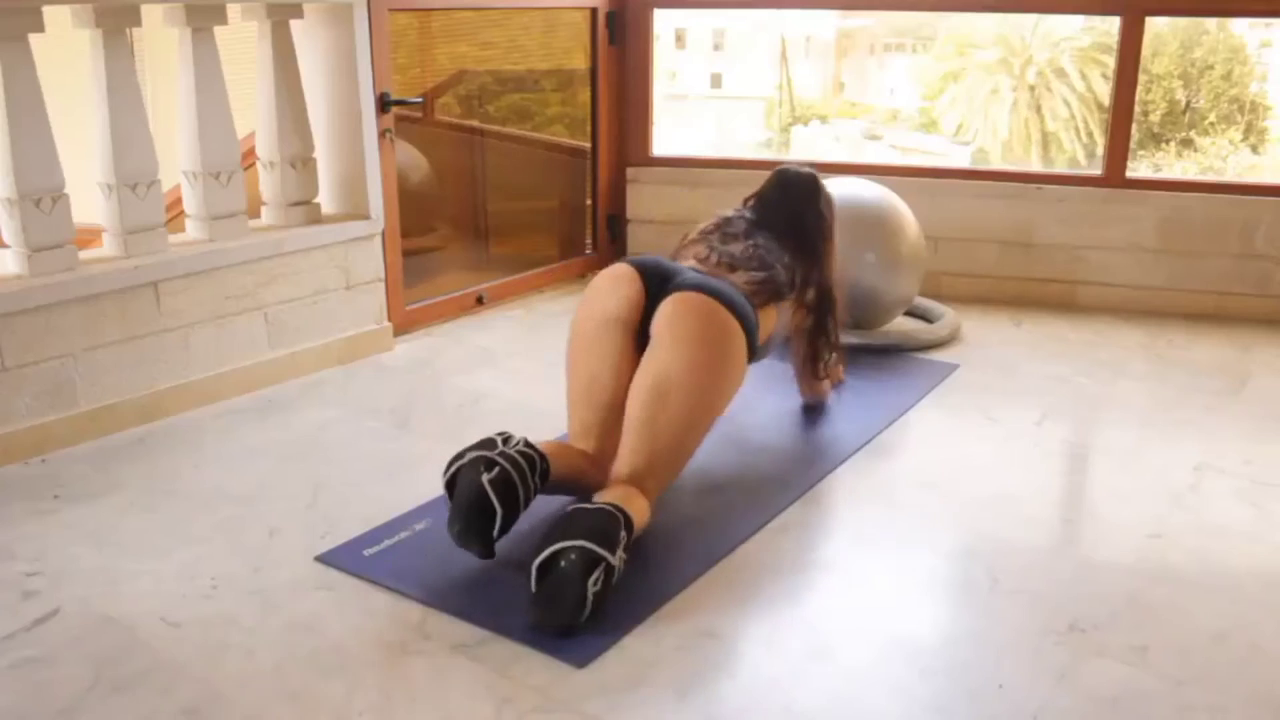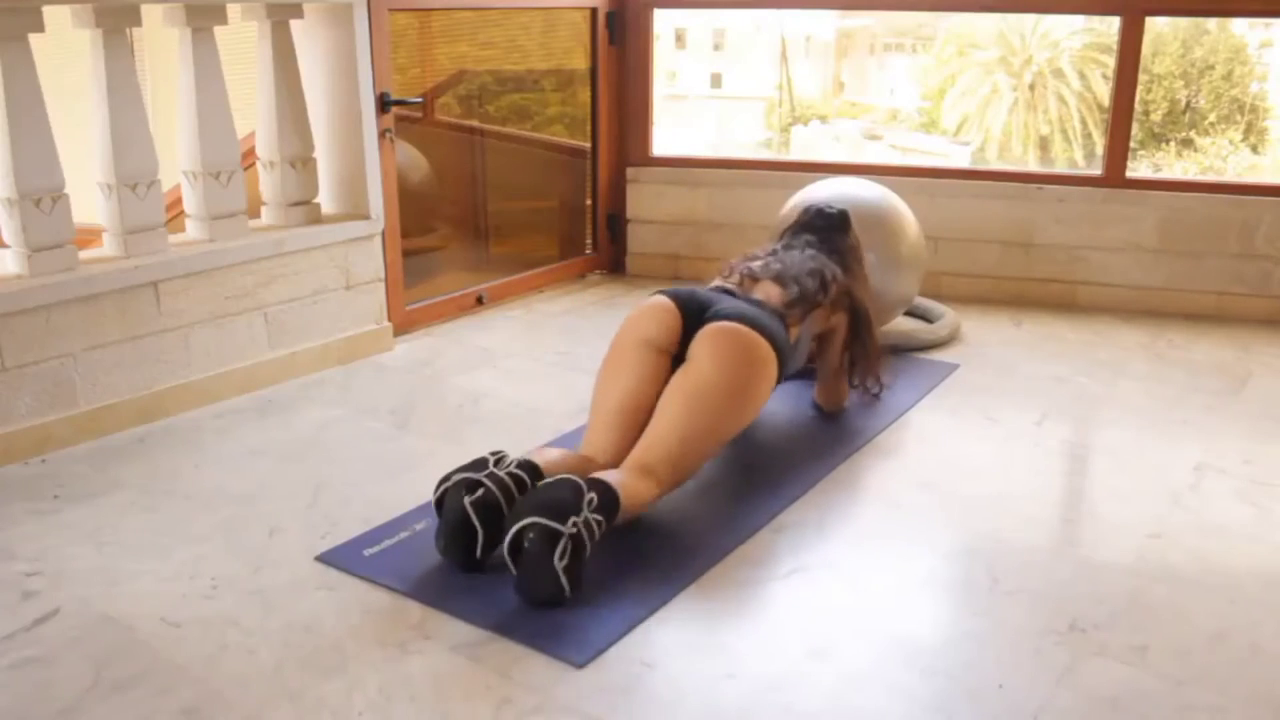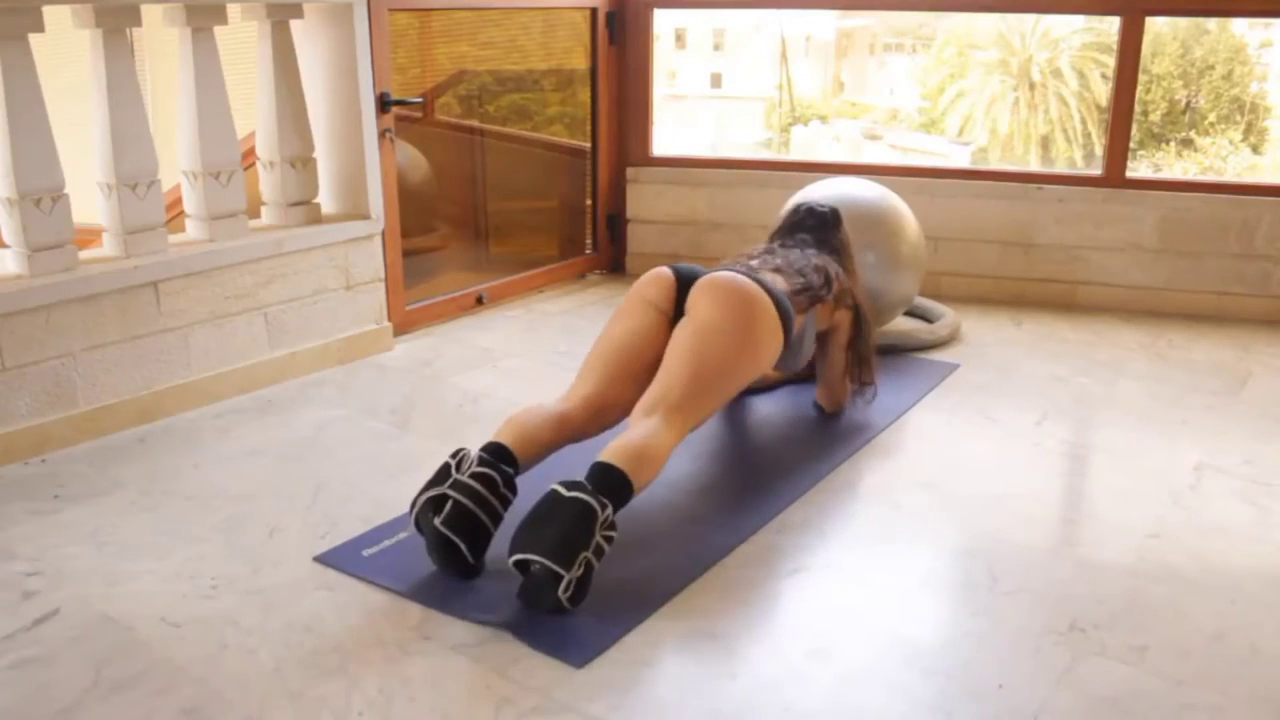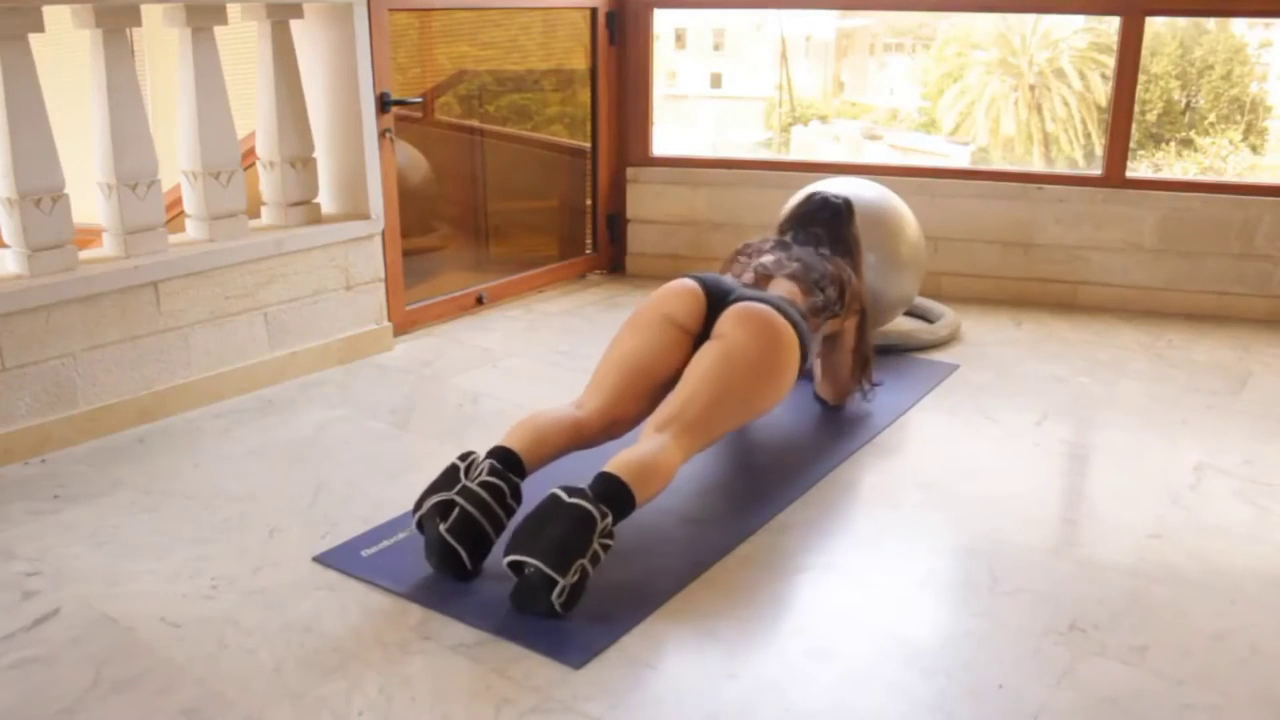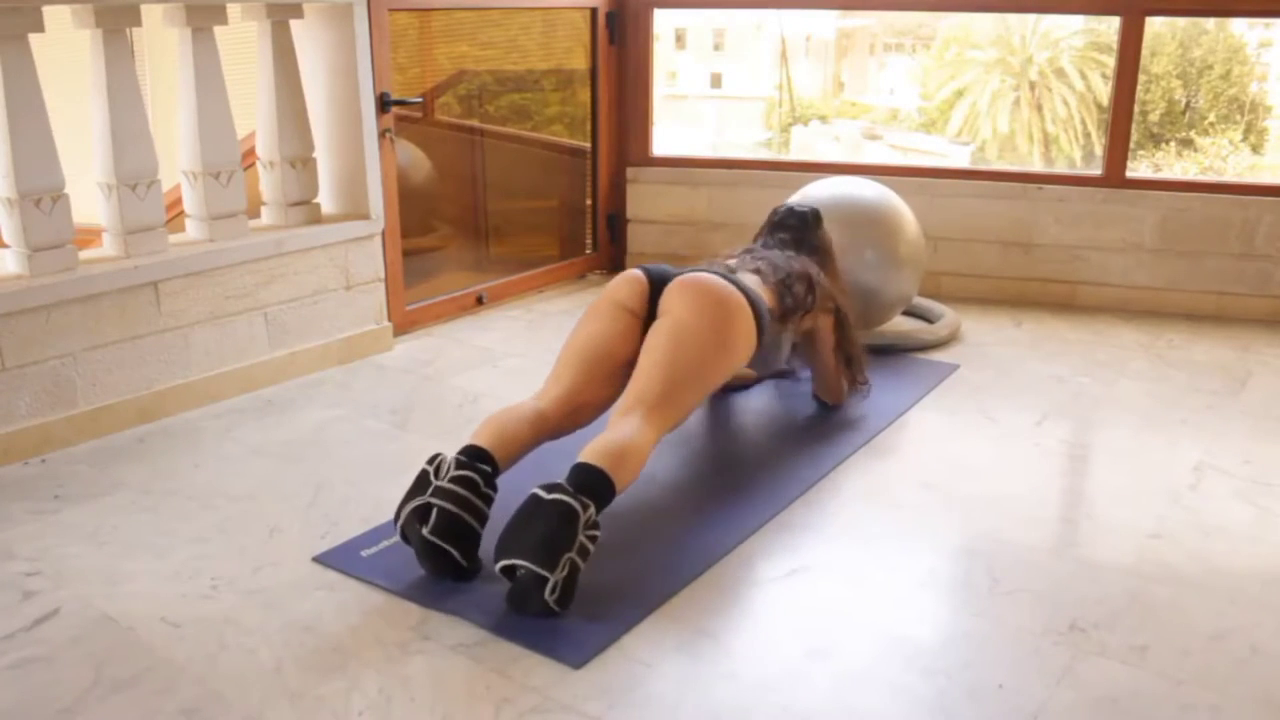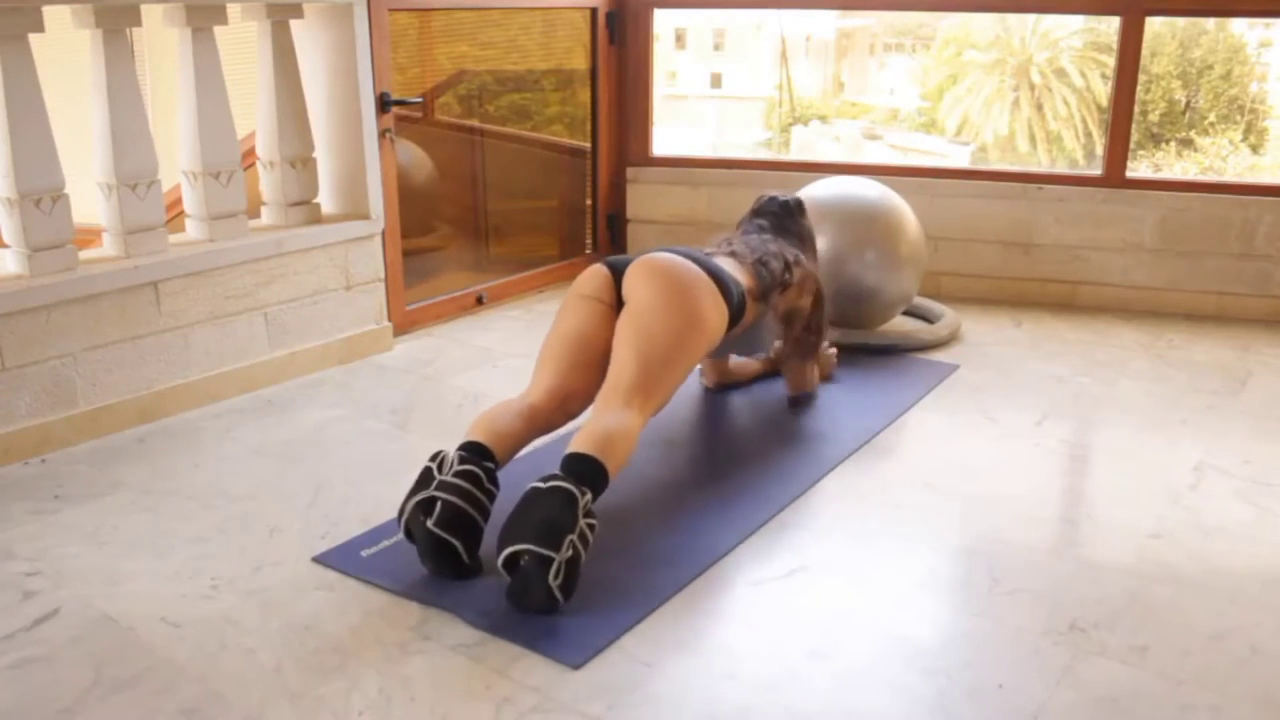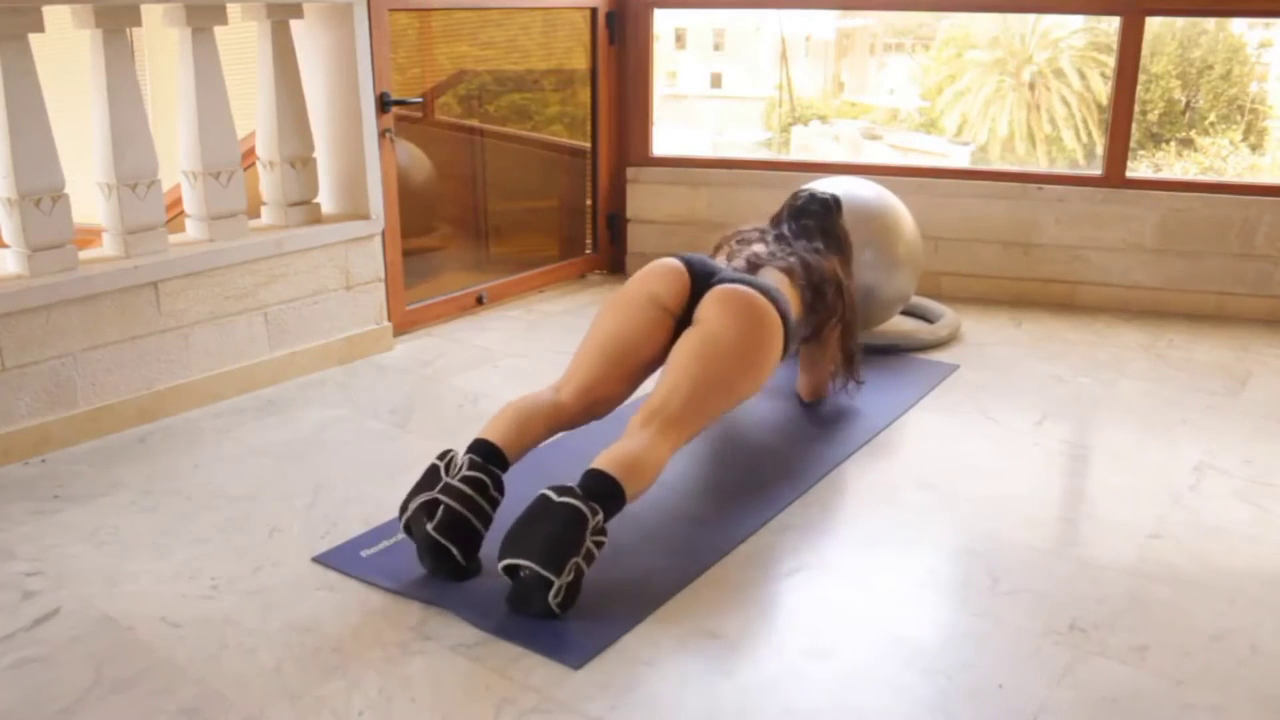
dt=0.7s
person 1, frame 1
left shoulder: (710, 231)
right shoulder: (805, 281)
right elbow: (812, 390)
left wrist: (675, 409)
right wrist: (828, 379)
left hip: (623, 279)
right hip: (708, 318)
left knee: (590, 462)
right knee: (632, 485)
left ankle: (521, 465)
right ankle: (598, 535)
person 1, frame 2
left shoulder: (752, 261)
right shoulder: (839, 291)
right elbow: (830, 400)
left wrist: (794, 356)
right wrist: (821, 362)
left hip: (666, 305)
right hip: (744, 336)
left knee: (598, 456)
right knee: (642, 477)
left ankle: (512, 476)
right ankle: (577, 502)
person 1, frame 3
left shoulder: (753, 258)
right shoulder: (836, 289)
left elbow: (720, 371)
right elbow: (832, 401)
left wrist: (788, 367)
right wrist: (814, 362)
left hip: (669, 279)
right hip: (740, 304)
left knee: (577, 408)
right knee: (658, 421)
left ankle: (483, 471)
right ankle: (588, 506)
person 1, frame 4
left shoulder: (755, 249)
right shoulder: (844, 285)
right elbow: (836, 393)
right wrist: (817, 363)
left hip: (691, 291)
right hip: (767, 328)
left knee: (589, 415)
right knee: (668, 438)
left ankle: (492, 475)
right ankle: (589, 511)
person 1, frame 5
left shoulder: (735, 261)
right shoulder: (814, 287)
left elbow: (706, 370)
right elbow: (832, 394)
left wrist: (760, 366)
left hip: (641, 280)
right hip: (707, 301)
left knee: (552, 405)
right knee: (639, 420)
left ankle: (465, 473)
right ankle: (571, 505)
person 1, frame 6
left shoulder: (719, 253)
right shoulder: (797, 273)
left elbow: (713, 373)
right elbow: (800, 386)
left wrist: (767, 363)
right wrist: (815, 364)
left hip: (609, 272)
right hip: (676, 281)
left knee: (542, 400)
right knee: (624, 408)
left ankle: (464, 470)
right ankle: (565, 497)
person 1, frame 7
left shoulder: (743, 240)
right shoulder: (829, 278)
right elbow: (812, 391)
right wrist: (823, 370)
left hip: (674, 273)
right hip: (747, 312)
left knee: (567, 397)
right knee: (655, 432)
left ankle: (471, 474)
right ankle: (580, 510)
